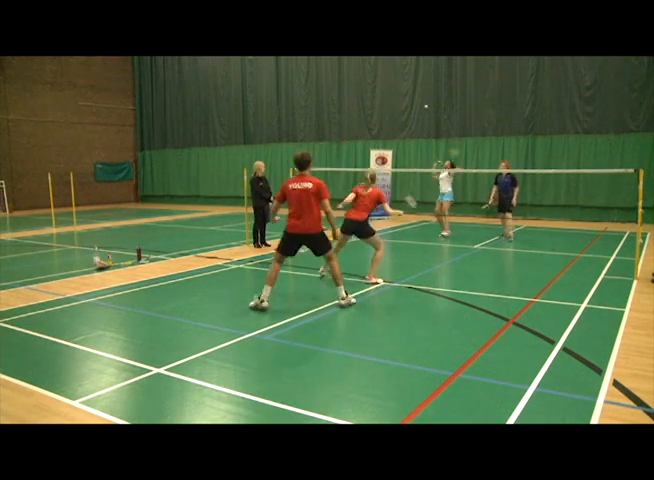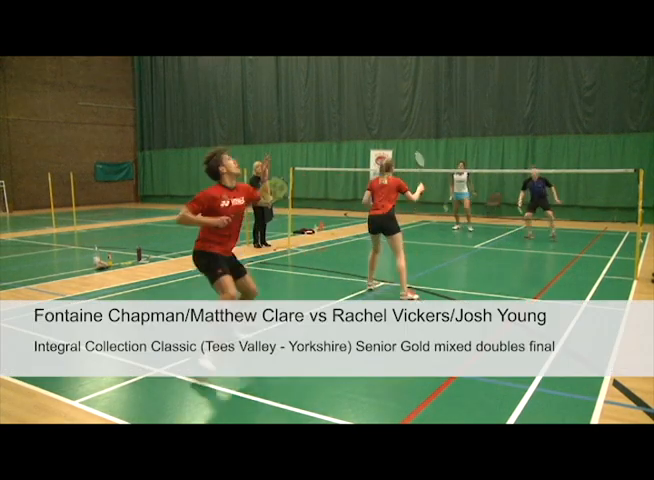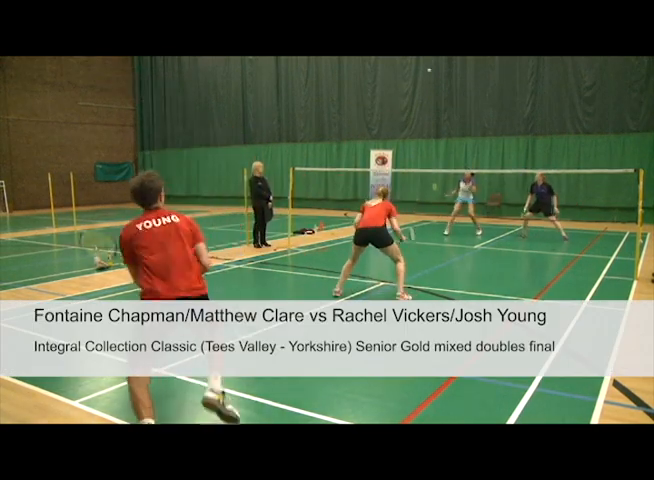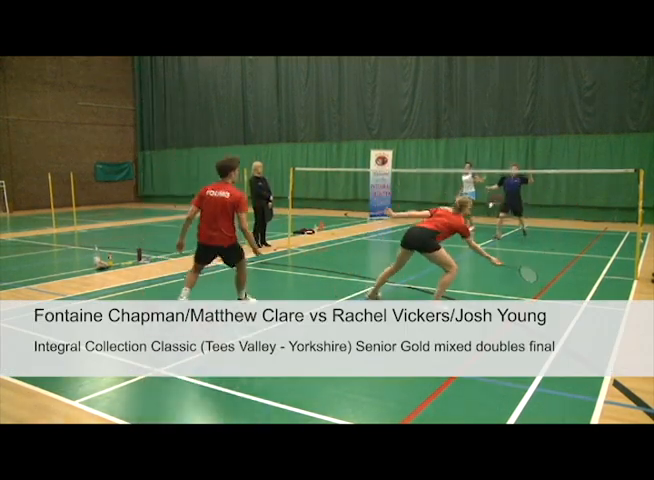
dt=1s
person 1, frame 1
left shoulder: (288, 185)
right shoulder: (318, 184)
left elbow: (275, 207)
right elbow: (328, 210)
left wrist: (273, 216)
right wrist: (335, 230)
left hip: (292, 230)
right hip: (313, 231)
left knee: (278, 261)
right knee: (332, 258)
left ankle: (263, 299)
right ankle: (344, 296)
person 1, frame 2
left shoulder: (245, 190)
right shoulder: (210, 194)
left elbow: (264, 202)
right elbow: (182, 217)
right wrist: (213, 221)
left hip: (226, 255)
right hip: (207, 254)
left knee: (251, 292)
right knee: (231, 294)
person 1, frame 3
left shoulder: (128, 232)
right shoulder: (185, 221)
right elbow: (205, 263)
left hip: (155, 304)
right hip: (193, 298)
left ankle: (147, 425)
right ankle: (215, 391)
person 1, frame 4
left shoulder: (205, 191)
right shoulder: (238, 196)
left elbow: (190, 216)
right elbow: (243, 226)
left wrist: (182, 238)
right wrist: (254, 246)
left hip: (205, 241)
right hip: (227, 242)
left knee: (195, 269)
right knee: (241, 264)
left ankle: (183, 300)
right ankle: (242, 297)
person 2, frame 1
left shoulder: (358, 189)
right shoulder: (379, 192)
left elbow: (347, 200)
right elbow: (389, 211)
left wrist: (341, 205)
right wrist: (398, 212)
left hip: (348, 221)
right hip: (361, 225)
left knee: (339, 246)
right knee: (380, 247)
left ankle: (324, 270)
right ankle: (371, 277)
person 2, frame 2
left shoulder: (373, 182)
right shoulder: (397, 182)
left elbow: (365, 201)
right elbow: (413, 198)
right wrist: (419, 189)
left hip: (373, 218)
right hip: (387, 218)
left knee: (375, 250)
right knee: (400, 255)
left ankle: (371, 282)
right ankle: (405, 291)
person 2, frame 3
left shoulder: (367, 204)
right shoulder: (389, 206)
left elbow: (356, 222)
right elbow: (395, 227)
right wrist: (402, 236)
left hip: (361, 231)
right hip: (379, 231)
left knee: (352, 260)
right knee: (399, 260)
left ankle: (338, 288)
right ankle: (401, 292)
person 2, frame 4
left shoulder: (441, 210)
right shoulder: (461, 223)
left elbow: (417, 214)
right elbow: (474, 245)
left wrist: (394, 215)
right wrist: (491, 258)
left hip: (411, 233)
right hip: (425, 238)
left knee: (396, 266)
right knee: (452, 269)
left ankle: (373, 293)
